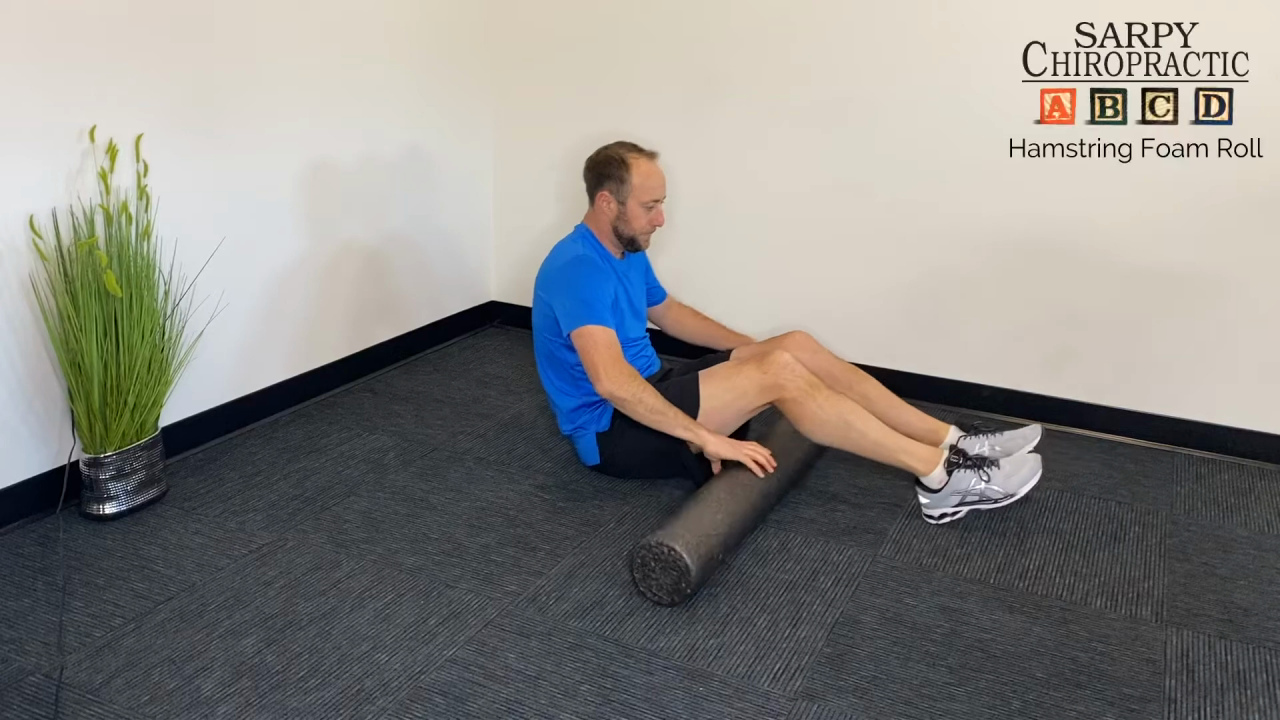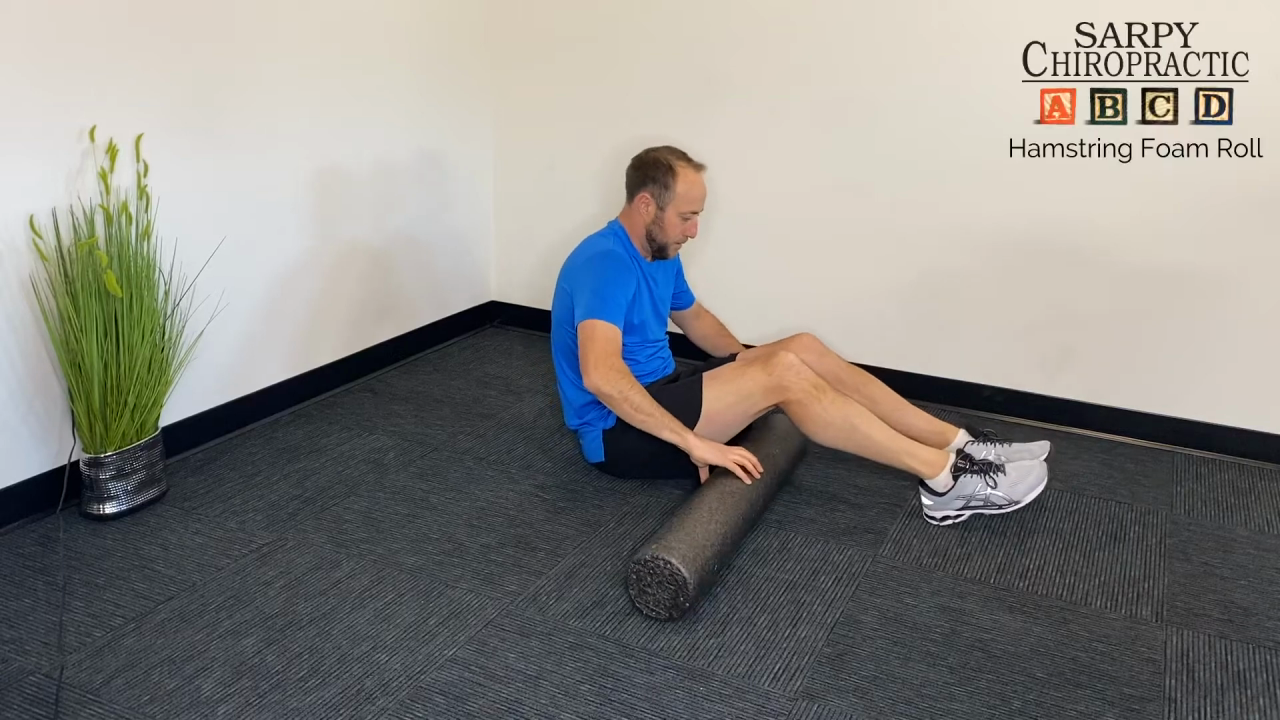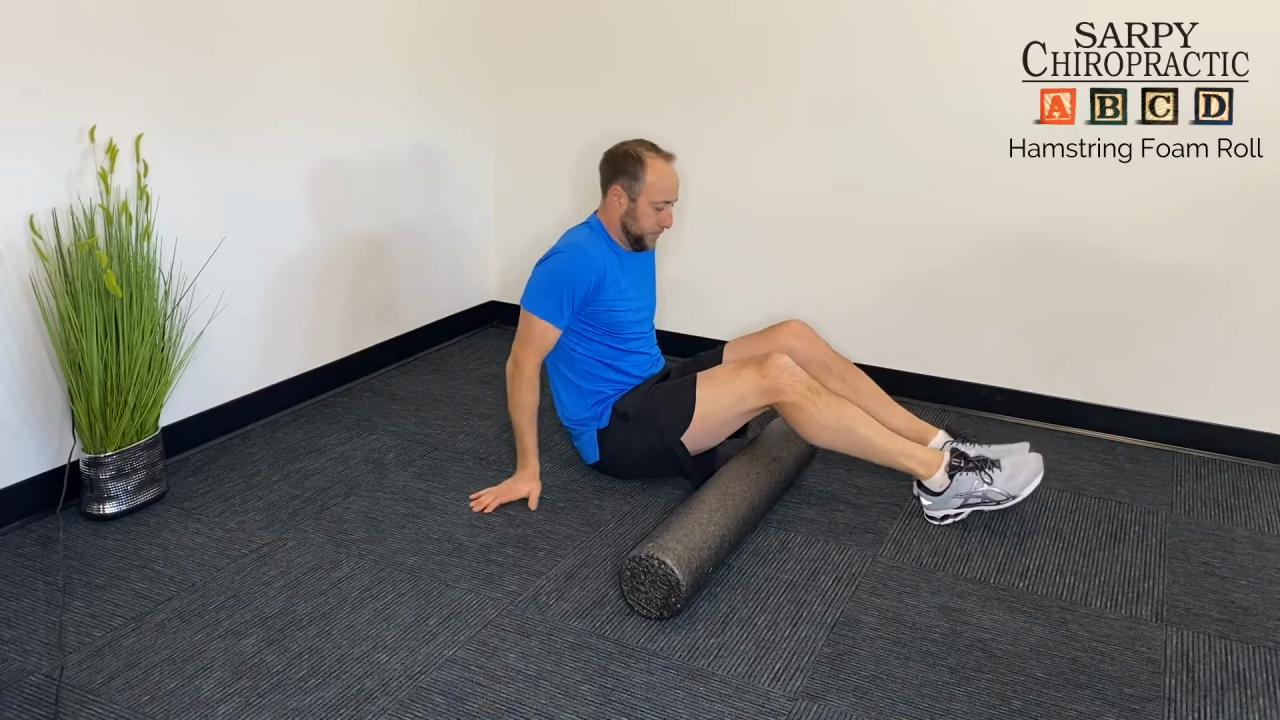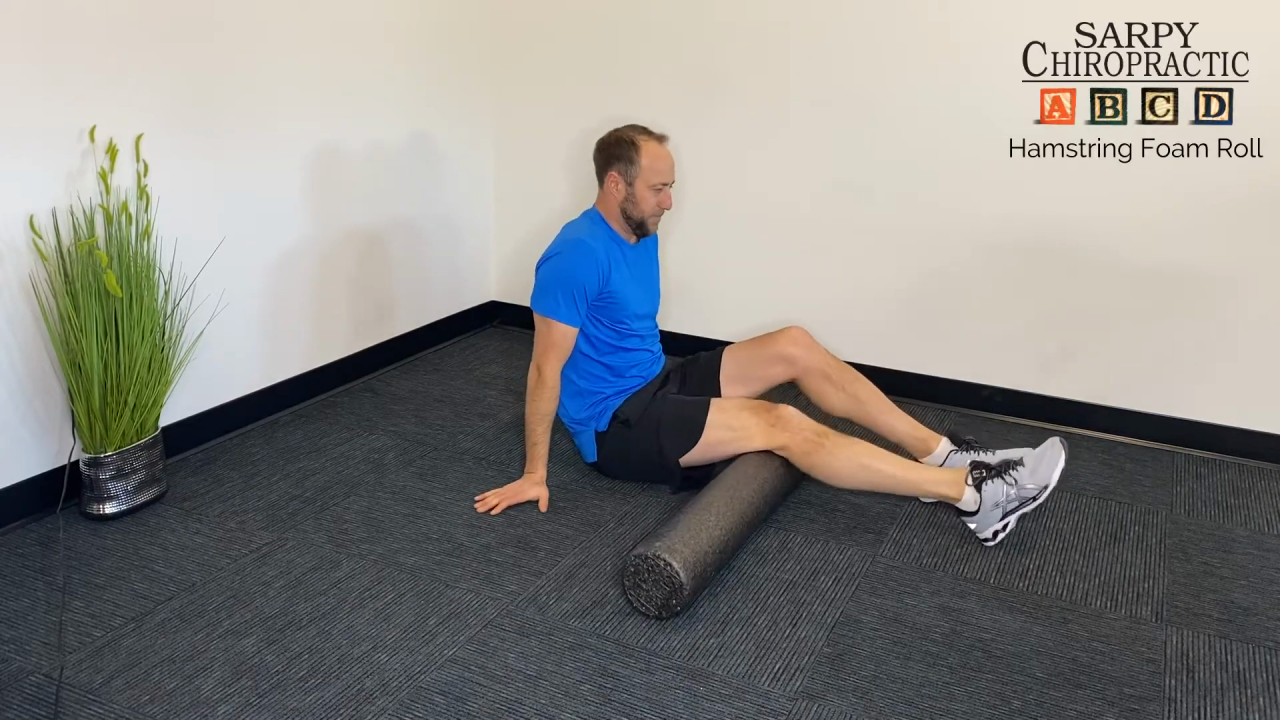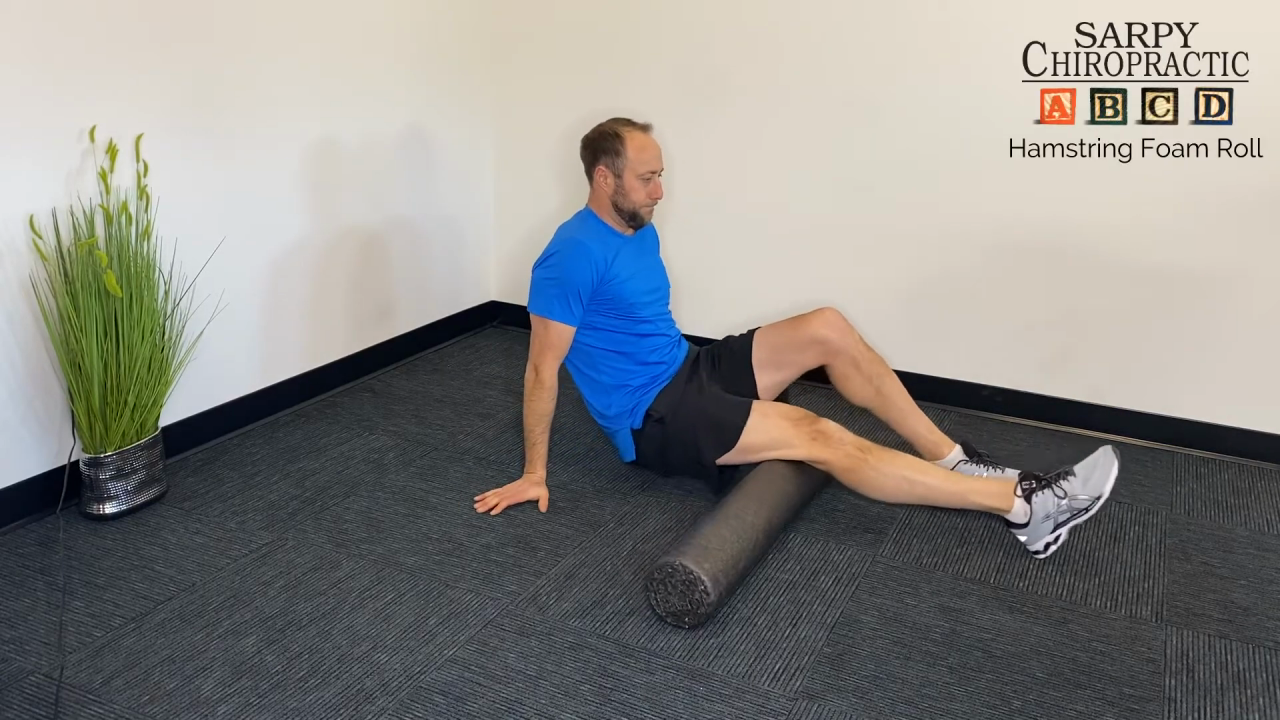
dt=1s
person 1, frame 1
left shoulder: (627, 253)
right shoulder: (577, 268)
left elbow: (666, 311)
right elbow: (610, 380)
left wrist: (748, 345)
right wrist: (708, 440)
left hip: (649, 394)
right hip: (614, 434)
left knee: (795, 346)
right knee: (777, 372)
left ankle: (951, 444)
right ankle: (941, 475)
person 1, frame 2
left shoulder: (659, 255)
right shoulder: (604, 263)
left elbow: (693, 317)
right elbow: (599, 374)
left wrist: (749, 369)
right wrist: (694, 443)
left hip: (659, 394)
right hip: (620, 434)
left knee: (802, 349)
right knee: (783, 372)
left ankle: (959, 446)
right ankle: (946, 478)
person 1, frame 3
left shoulder: (635, 245)
right shoulder: (576, 259)
right elbow: (523, 362)
right wrist: (527, 468)
left hip: (650, 391)
right hip: (615, 431)
left knee: (795, 337)
right knee: (776, 374)
left ankle: (943, 448)
right ankle: (940, 477)
person 1, frame 4
left shoulder: (640, 234)
right shoulder: (577, 255)
right elbow: (546, 368)
right wrist: (534, 474)
left hip: (656, 384)
right hip: (616, 426)
left knee: (793, 345)
right knee: (781, 426)
left ankle: (942, 454)
right ankle: (973, 494)
person 1, frame 5
left shoulder: (638, 231)
right shoulder: (573, 256)
right elbow: (542, 370)
right wrist: (535, 475)
left hip: (690, 371)
right hip: (654, 418)
left knee: (825, 327)
right knee: (820, 438)
left ankle: (946, 460)
right ankle: (1022, 505)
